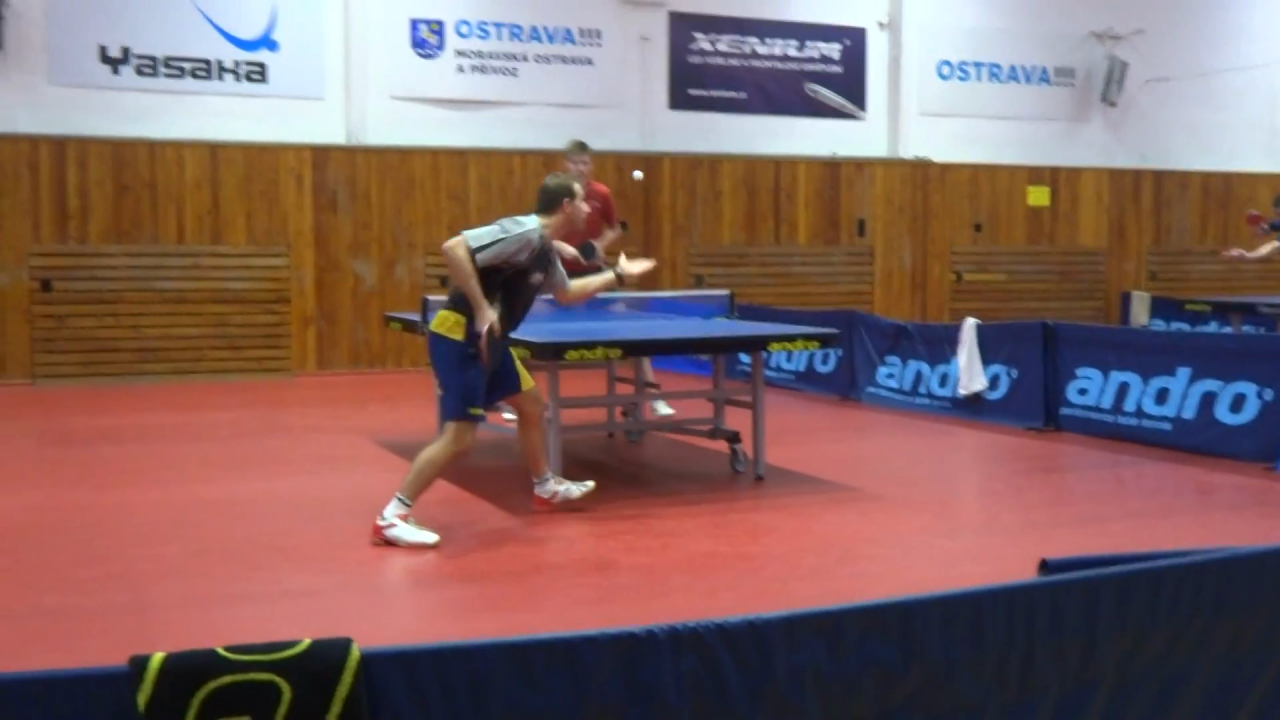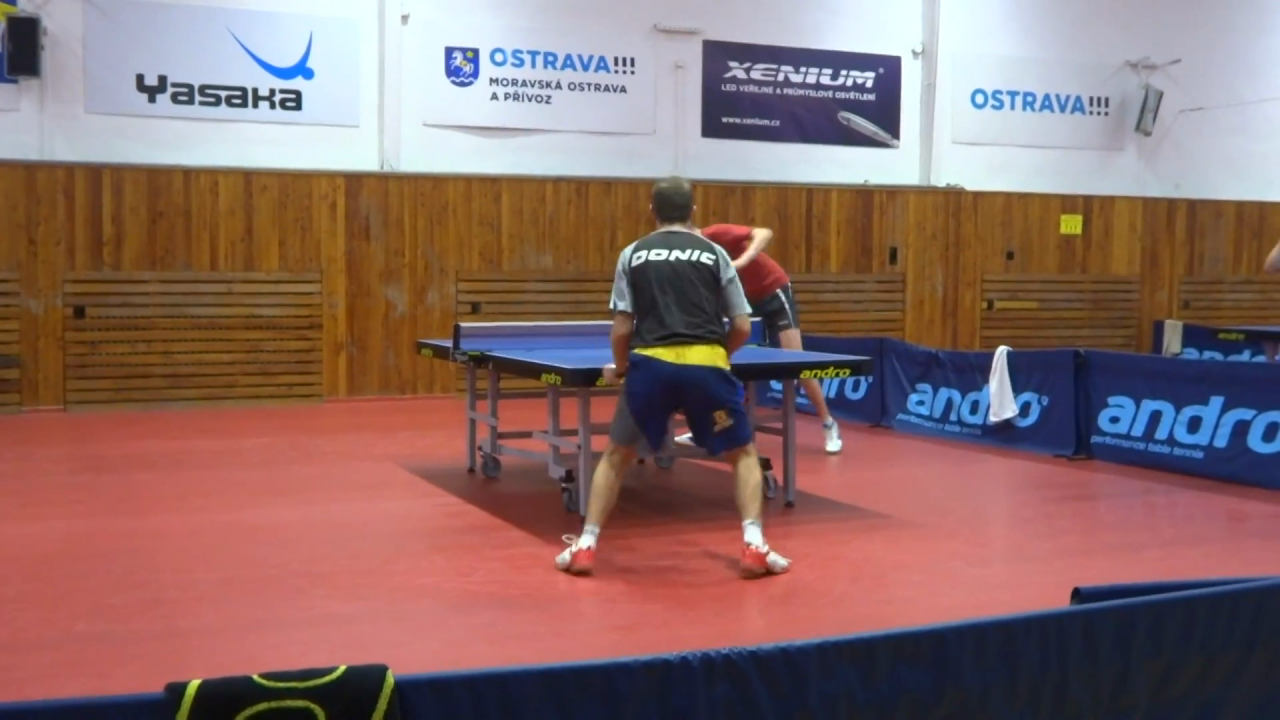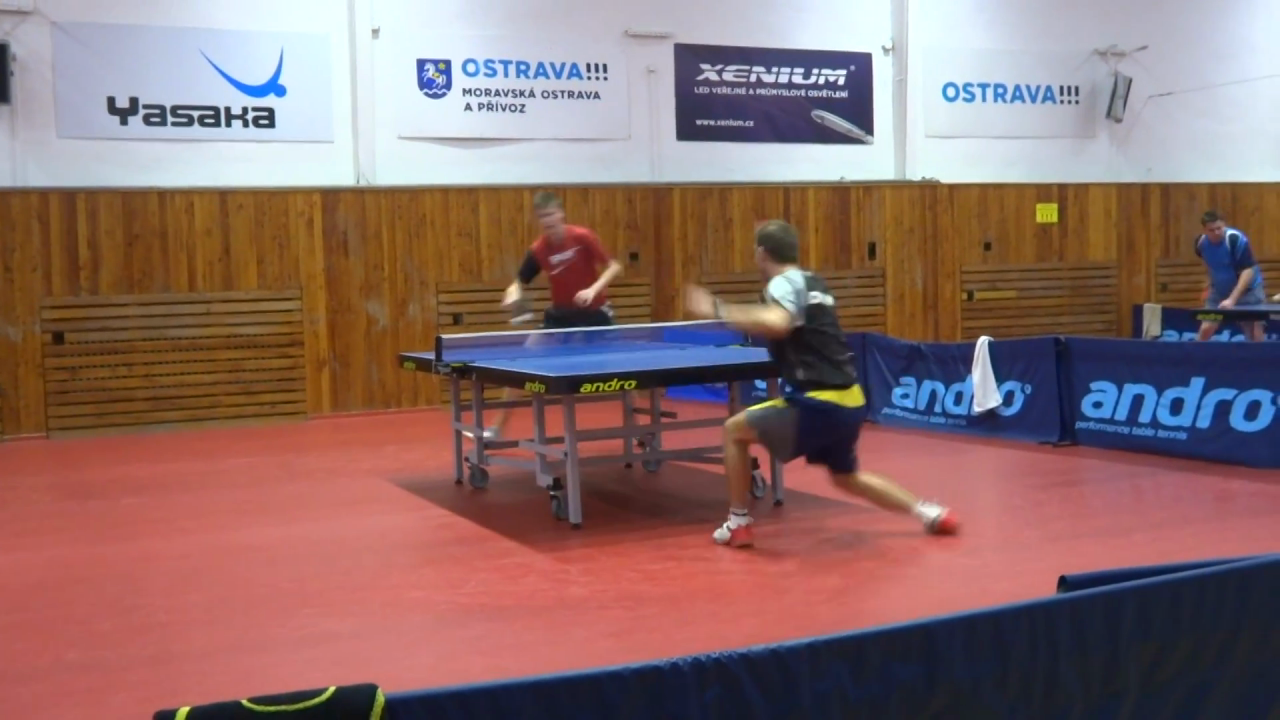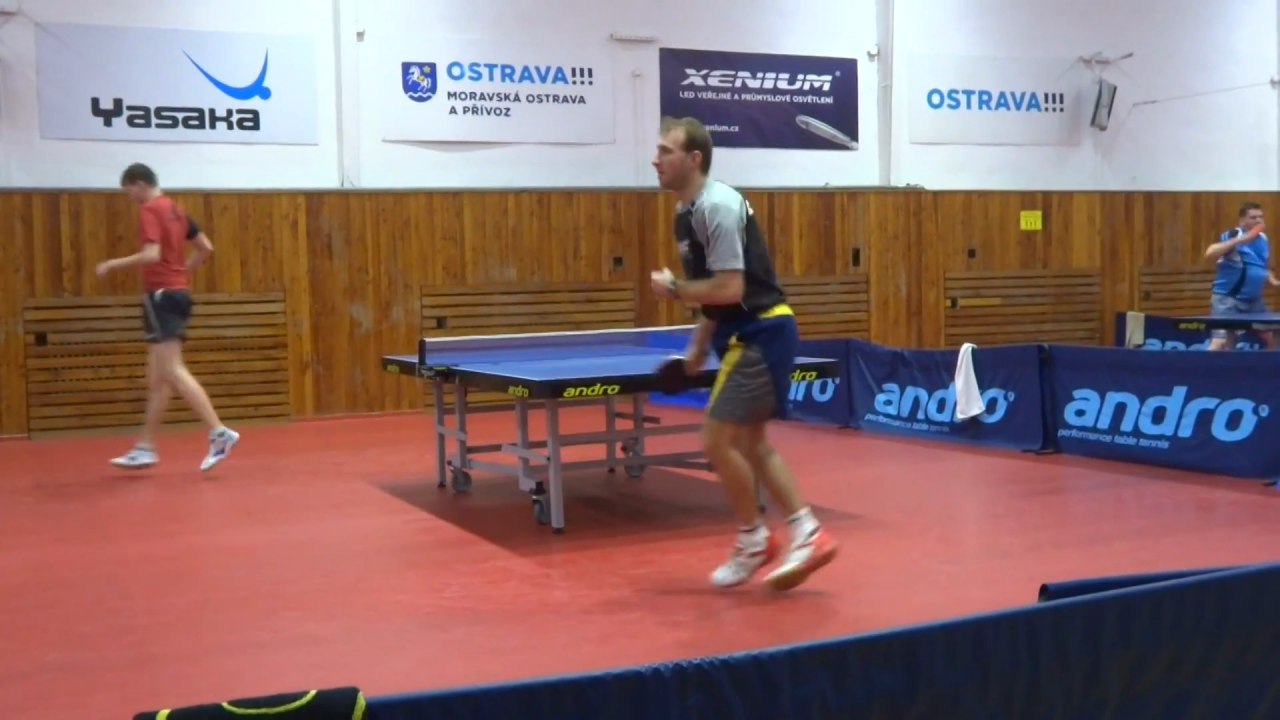
dt=1s
person 1, frame 1
left shoulder: (545, 248)
right shoulder: (527, 231)
left elbow: (565, 293)
right elbow: (452, 247)
left wrist: (616, 275)
right wrist: (480, 308)
left hip: (487, 337)
right hip: (460, 336)
left knee: (532, 407)
right knee: (460, 432)
left ankle: (546, 488)
right ankle: (392, 518)
person 1, frame 2
left shoulder: (634, 254)
right shoulder: (715, 254)
left elbow: (622, 328)
right elbow: (742, 328)
left wrist: (618, 366)
right wrist: (724, 355)
left hip: (652, 364)
right hip: (707, 365)
left knee: (615, 457)
right knee: (744, 454)
left ankle: (585, 546)
right ankle: (754, 544)
person 1, frame 3
left shoulder: (784, 283)
right shoulder: (815, 282)
left elbow: (776, 323)
left wrist: (719, 311)
left hip: (817, 406)
right hip: (849, 404)
left knee: (735, 432)
right knee: (846, 478)
left ankle: (738, 524)
right ankle: (933, 513)
person 1, frame 4
left shoulder: (718, 206)
right shoulder: (689, 209)
left elbow: (729, 290)
left wrist: (672, 288)
right wrist: (700, 342)
left hip: (759, 333)
right hip: (740, 335)
left knee: (718, 439)
right knee: (752, 439)
left ankle: (753, 538)
right ankle: (809, 534)
person 2, frame 1
left shoulder: (602, 194)
left elbow: (616, 228)
left wrist: (602, 243)
right wrist: (562, 246)
left hip: (595, 273)
right hip: (562, 274)
left ankle: (653, 397)
person 2, frame 2
left shoulder: (716, 234)
left elbow: (763, 234)
left wrist: (742, 261)
left hip: (774, 293)
right hip: (748, 303)
left ankle: (828, 425)
person 2, frame 3
left shoulder: (583, 237)
right shoulder: (538, 251)
left elbow: (614, 267)
right elbow: (518, 285)
left wrist: (594, 289)
right wrist: (512, 297)
left hip: (594, 311)
right hip: (560, 313)
right ankle: (494, 429)
person 2, frame 4
left shoulder: (149, 210)
right shoulder: (176, 210)
left elbow: (152, 254)
right elbow: (206, 247)
left wrist: (113, 265)
left hip: (163, 294)
right hip: (178, 293)
left knee: (172, 371)
right knee: (156, 376)
left ankle: (218, 432)
right ankle: (144, 448)
